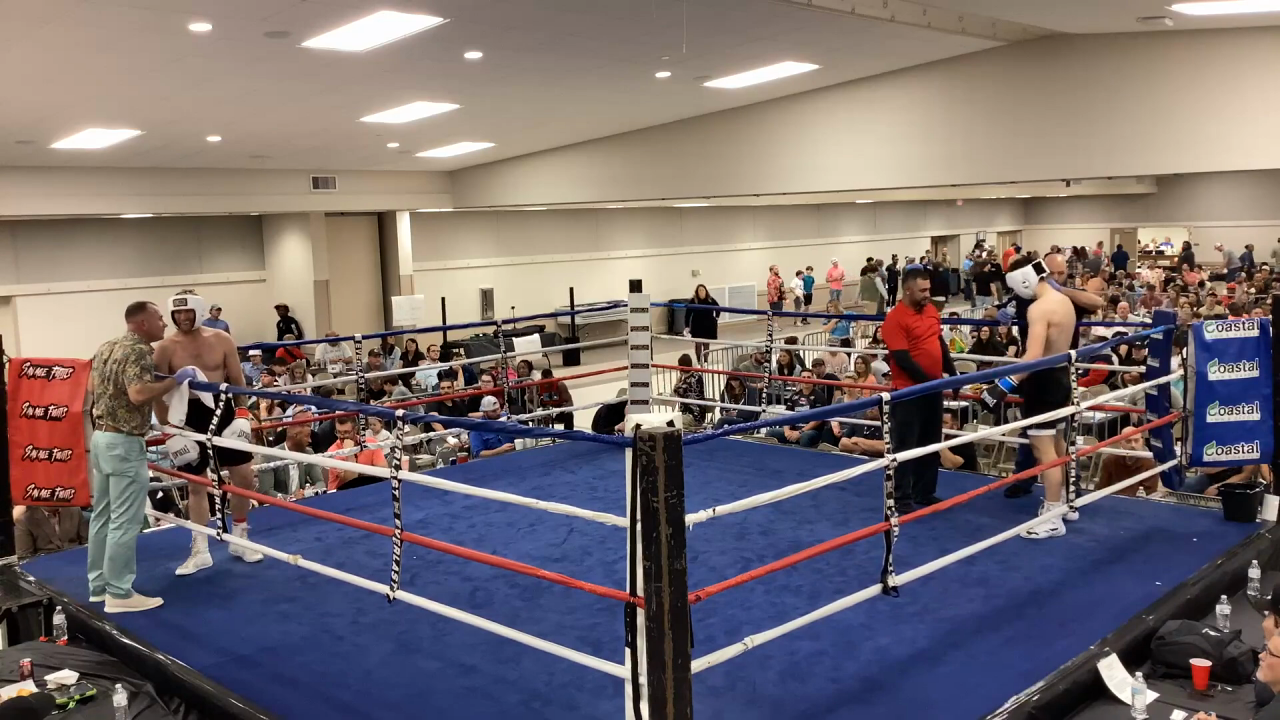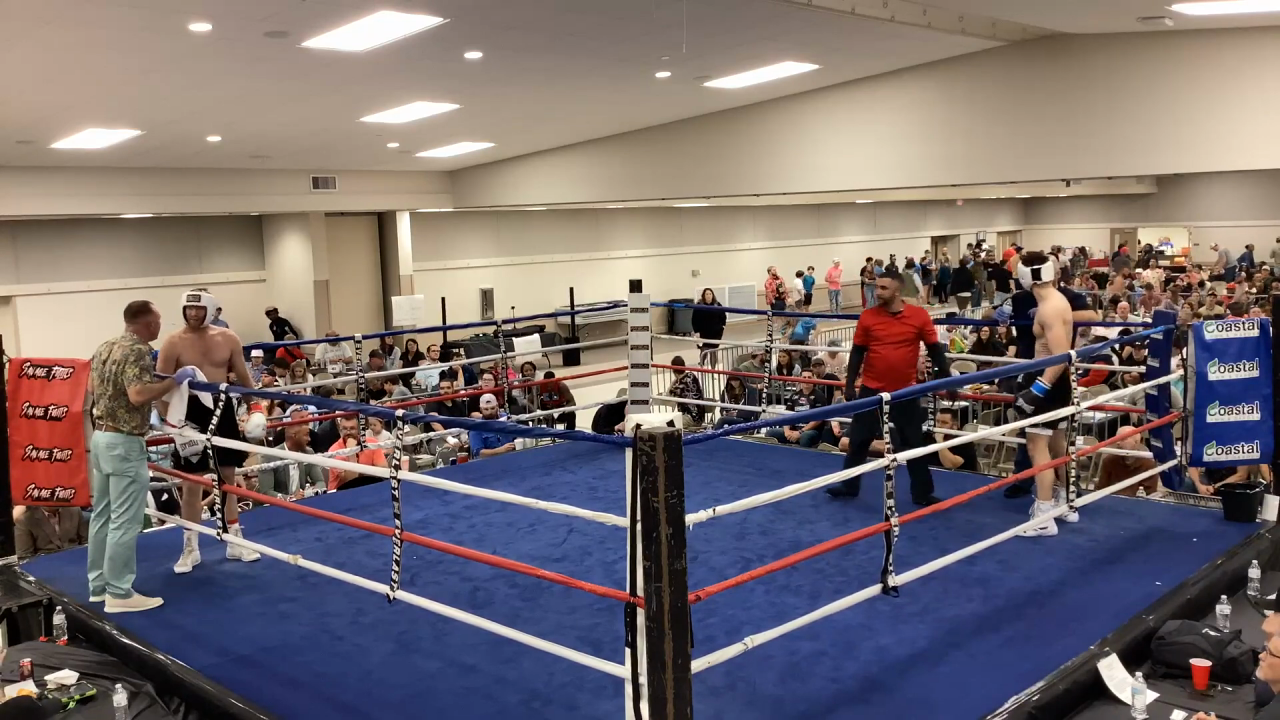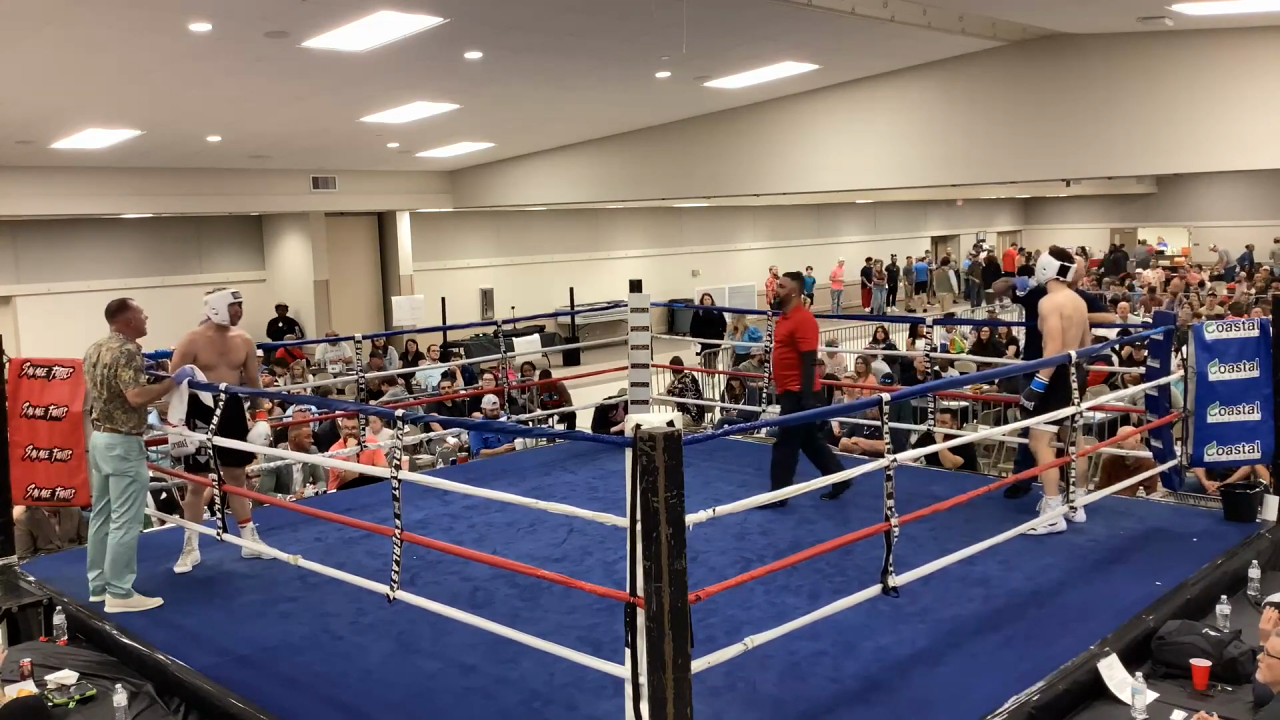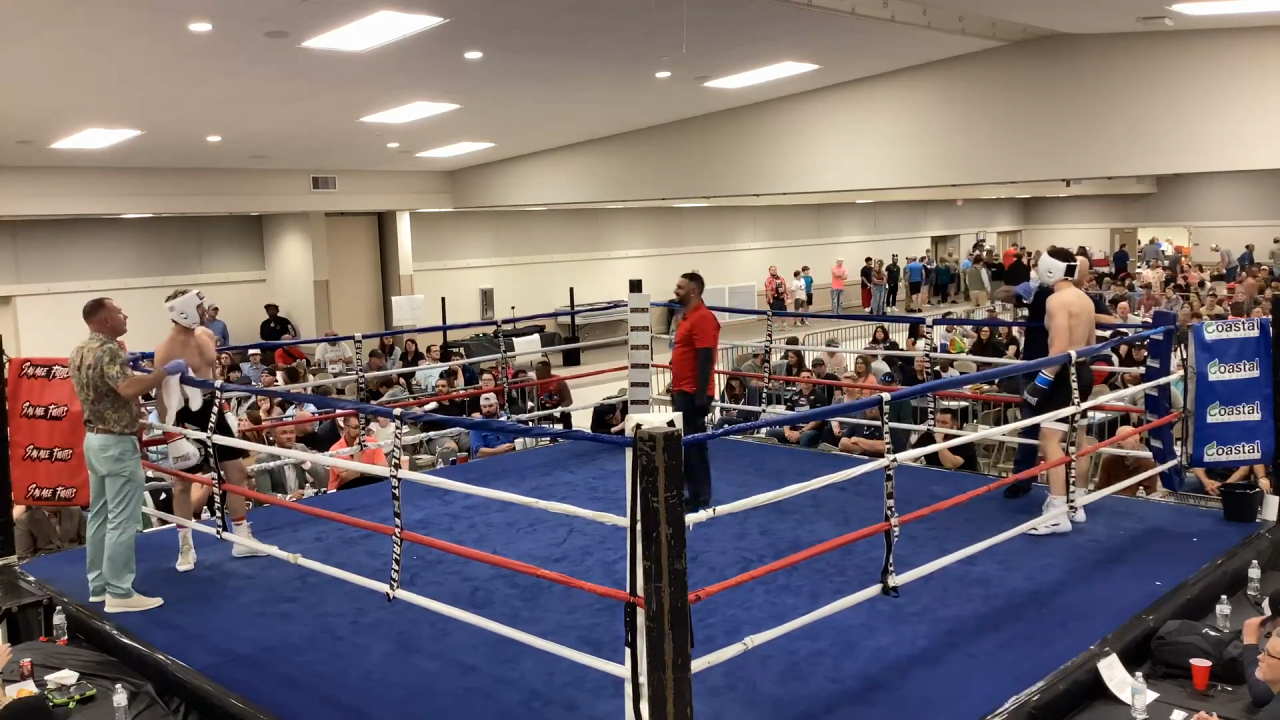
dt=1s
person 1, frame 1
left shoulder: (106, 347)
right shoulder: (138, 351)
left elbow: (92, 387)
right elbow: (139, 394)
right wrist: (176, 380)
left hip: (100, 437)
right hip: (124, 443)
left knee: (103, 515)
right knee: (125, 521)
left ankle: (99, 585)
right ankle: (119, 593)
person 1, frame 2
left shoulder: (105, 347)
right shoulder: (137, 352)
left elbow: (93, 387)
right elbow: (138, 395)
right wrist: (175, 379)
left hip: (100, 437)
right hip: (125, 443)
left knee: (103, 515)
right knee: (125, 521)
left ankle: (99, 585)
right ankle: (119, 593)
person 1, frame 3
left shoulder: (95, 349)
right shoulder: (127, 352)
right elbow: (137, 397)
right wrist: (174, 380)
left hip: (99, 438)
right hip: (123, 443)
left knee: (102, 515)
right knee: (125, 520)
left ankle: (99, 584)
right ankle: (120, 593)
person 1, frame 4
left shoulder: (79, 352)
right shoulder: (108, 351)
right elbow: (129, 388)
right wrist: (166, 370)
left hip: (94, 439)
right hip: (117, 444)
left knee: (100, 515)
right knee: (123, 520)
left ankle: (99, 585)
right ankle: (119, 593)
person 2, frame 1
left shoulder: (1039, 308)
right shoulder: (1064, 301)
left elbow: (1033, 357)
left wrist: (1003, 385)
left hip: (1044, 380)
right hip: (1061, 376)
left knee: (1044, 451)
right knee: (1057, 446)
left ankle: (1052, 520)
right ankle: (1064, 502)
person 2, frame 2
left shoulder: (1049, 309)
right shoulder: (1056, 300)
left elbow: (1060, 357)
left wrist: (1036, 390)
right wrist: (1028, 377)
left hip: (1051, 382)
right hip: (1056, 381)
left knee: (1038, 448)
right knee: (1058, 445)
left ankle: (1044, 519)
right ankle: (1065, 505)
person 2, frame 3
left shoulder: (1048, 302)
right shoulder: (1078, 301)
left elbow: (1053, 349)
left wrist: (1036, 384)
left hip: (1057, 376)
right hip: (1075, 373)
left knee: (1040, 442)
left ankle: (1053, 515)
right ankle: (1075, 507)
person 2, frame 4
left shoulder: (1057, 300)
right shoulder: (1085, 299)
left elbow: (1060, 347)
left wrist: (1041, 381)
left hip: (1065, 374)
right hip: (1082, 371)
left knee: (1049, 440)
left ankle: (1058, 512)
right ankle: (1074, 506)
person 3, frame 1
left shoulder: (222, 340)
right shoulder: (165, 348)
left elbow: (237, 380)
left wrist: (242, 413)
left hip: (222, 410)
right hip: (188, 416)
left knee: (245, 477)
right knee: (196, 485)
left ankle: (240, 539)
right ankle: (200, 551)
person 3, frame 2
left shoulder: (228, 338)
right shoulder: (174, 343)
left elbow: (242, 375)
left wrist: (256, 407)
left hip: (222, 408)
right hip: (189, 412)
left knee: (228, 479)
right knee: (192, 484)
left ankle: (235, 542)
right ankle: (191, 548)
person 3, frame 3
left shoulder: (244, 340)
right shoulder: (192, 341)
left elbow: (252, 381)
left wrist: (260, 418)
left hip: (232, 408)
right hip: (200, 411)
left knee: (237, 477)
right knee: (196, 483)
left ankle: (250, 541)
right ankle: (190, 548)
person 3, frame 4
left shoulder: (207, 335)
right shoulder: (168, 349)
right elbow: (163, 397)
left wrist: (224, 408)
right wrist: (173, 437)
left hip: (212, 408)
right hip: (185, 416)
left knee: (237, 470)
right knee: (184, 482)
left ankle: (243, 541)
right ankle: (186, 549)
person 4, frame 1
left shoulder: (931, 310)
right shoulder: (895, 319)
right elbow: (902, 359)
left wrist: (952, 374)
right wrist: (930, 381)
left hip: (932, 389)
right hip: (908, 391)
left knee: (930, 443)
right knee: (905, 445)
left ankle: (924, 492)
right ankle: (902, 497)
person 4, frame 2
left shoulder: (919, 316)
right shoulder: (867, 317)
left elbow: (935, 350)
right elbow: (857, 353)
left wrist: (947, 380)
right wrist: (850, 384)
left hip: (905, 392)
right hip: (871, 390)
left knee: (915, 443)
right knee: (859, 440)
left ankle: (923, 494)
right ankle: (849, 486)
person 4, frame 3
left shoulder: (803, 320)
right shoulder: (784, 317)
left elbow: (808, 361)
left wrist: (807, 397)
right wrist: (782, 390)
left hip: (798, 392)
right hip: (789, 390)
left knee: (785, 442)
right knee: (809, 440)
right ankle: (839, 478)
person 4, frame 4
left shoulder: (702, 319)
right shoulder: (687, 318)
left elbow: (706, 360)
left wrist: (702, 396)
right wrist: (676, 389)
left hip: (693, 393)
right hip: (684, 391)
right knee: (694, 444)
left ankle: (699, 495)
right ankle: (698, 494)
